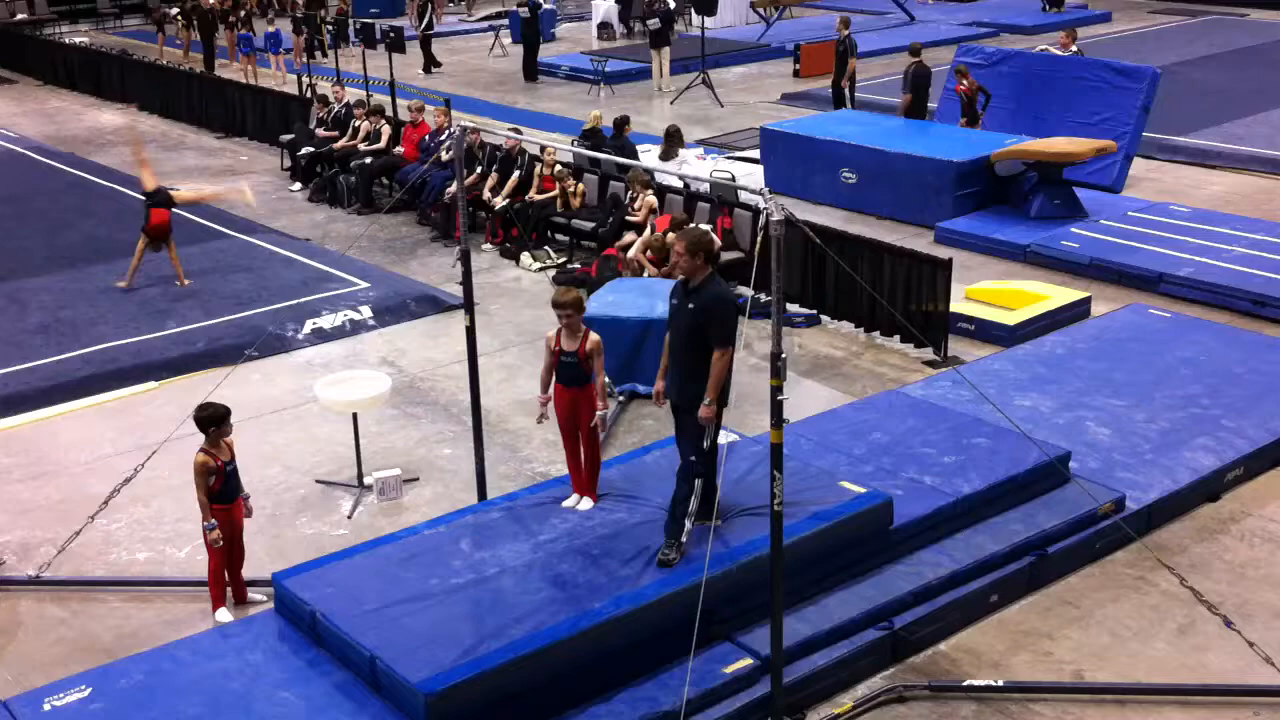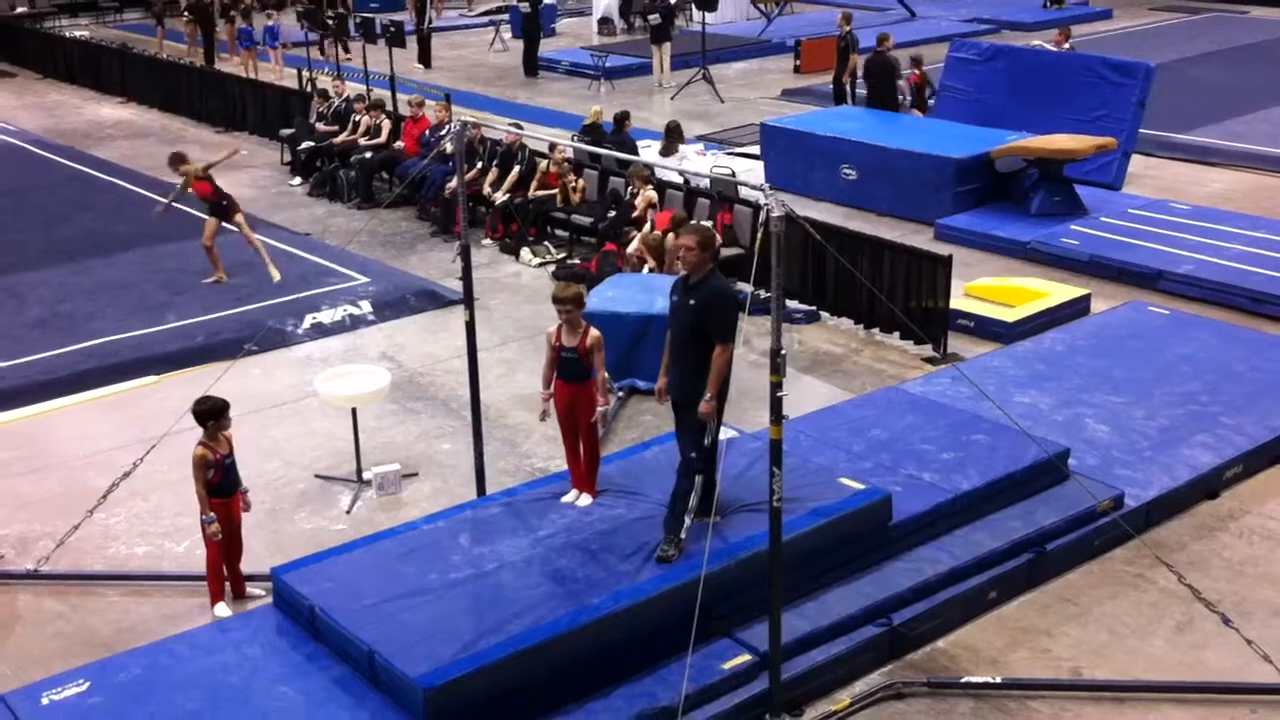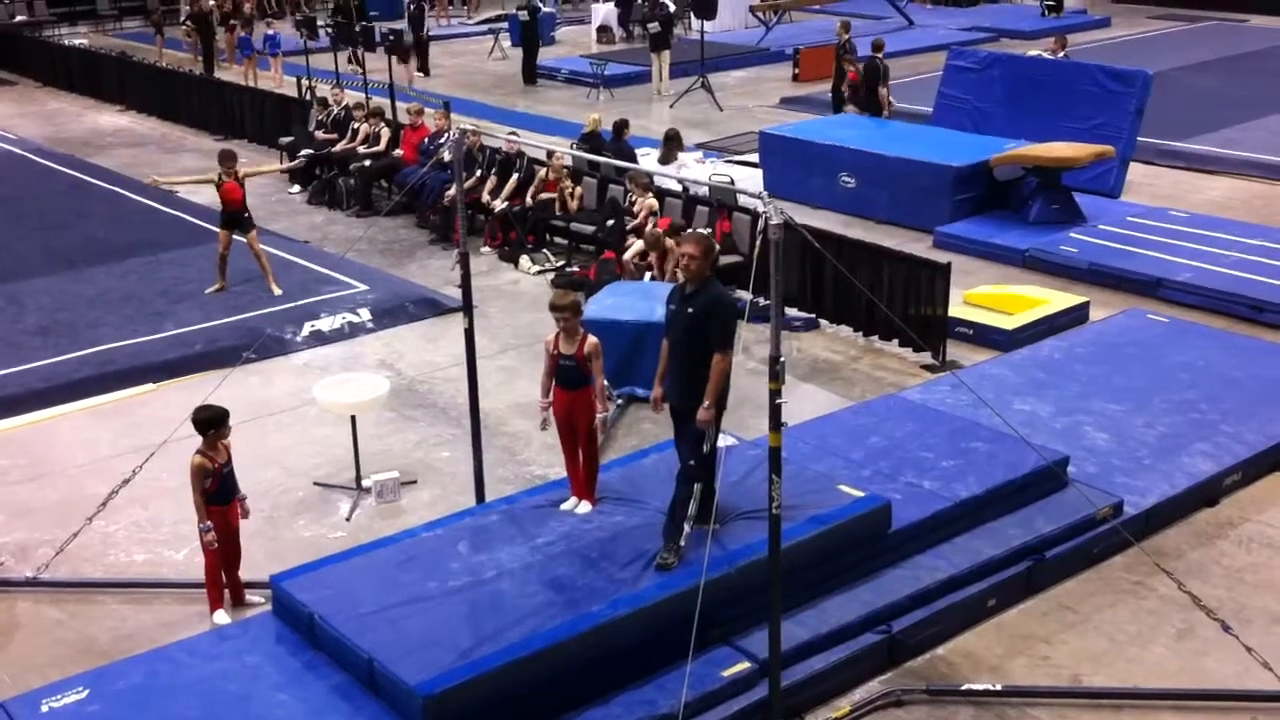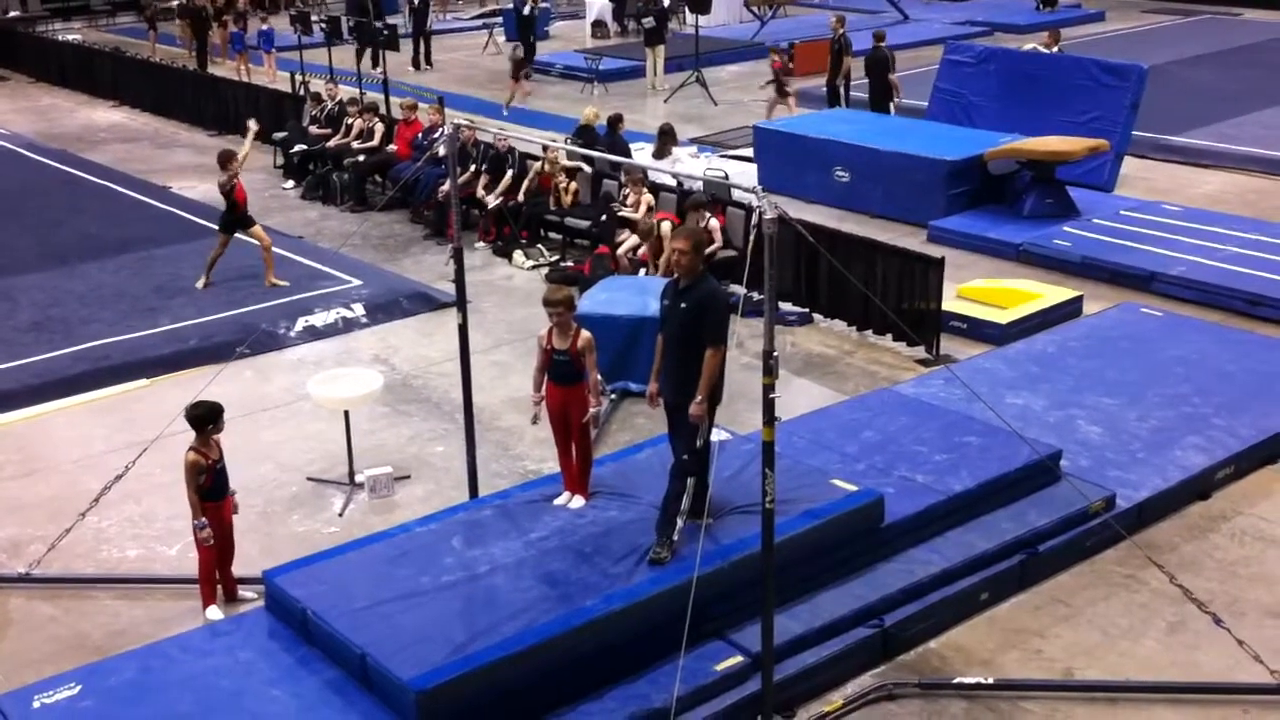
dt=0.7s
person 1, frame 1
left shoulder: (719, 298)
right shoulder: (679, 289)
left elbow: (723, 353)
left wrist: (710, 401)
right wrist: (661, 376)
left hip: (702, 396)
right hip: (680, 390)
left knee: (692, 465)
right knee: (696, 456)
left ankle: (675, 537)
right ankle: (705, 511)
person 1, frame 2
left shoulder: (720, 293)
right shoulder: (680, 285)
left elbow: (723, 348)
left wrist: (710, 396)
right wrist: (664, 374)
left hip: (703, 392)
right hip: (681, 387)
left knee: (692, 460)
right knee: (695, 452)
left ankle: (674, 533)
right ankle: (705, 506)
person 1, frame 3
left shoulder: (719, 300)
right shoulder: (676, 293)
left elbow: (722, 355)
left wrist: (709, 404)
right wrist: (659, 383)
left hip: (702, 399)
right hip: (679, 393)
left knee: (690, 469)
right knee: (695, 460)
left ankle: (673, 540)
right ankle: (704, 513)
person 1, frame 4
left shoulder: (712, 295)
right shoulder: (670, 288)
left elbow: (715, 350)
left wrist: (701, 399)
right wrist: (655, 379)
left hip: (696, 394)
right hip: (673, 388)
left knee: (685, 463)
right knee: (690, 454)
left ankle: (666, 534)
right ankle: (697, 508)
person 2, frame 1
left shoulder: (593, 341)
right shoulder: (552, 338)
left elbow: (600, 376)
right elbow: (547, 371)
left wrist: (601, 408)
right wrist: (543, 402)
left hip: (585, 396)
right hip: (563, 396)
left knee: (590, 446)
right knee: (570, 445)
left ankle: (590, 493)
right ankle: (577, 490)
person 2, frame 2
left shoulder: (593, 336)
right shoulder: (552, 334)
left elbow: (600, 372)
right elbow: (549, 367)
left wrist: (602, 404)
right wrist: (545, 398)
left hip: (585, 392)
right hip: (562, 392)
left knee: (589, 442)
right knee: (569, 441)
left ankle: (589, 489)
right ankle: (576, 486)
person 2, frame 3
left shoulder: (590, 344)
right shoulder: (551, 342)
left elbow: (598, 379)
right elbow: (547, 375)
left wrist: (601, 411)
right wrist: (544, 407)
left hip: (584, 399)
right hip: (561, 399)
left knee: (588, 449)
right knee: (568, 449)
left ankle: (588, 496)
right ankle: (575, 493)
person 2, frame 4
left shoulder: (584, 338)
right shoulder: (544, 336)
left elbow: (592, 373)
right elbow: (540, 370)
left wrist: (595, 405)
right wrist: (536, 401)
left hip: (577, 394)
right hip: (554, 394)
left knee: (581, 444)
right knee: (562, 444)
left ankle: (581, 491)
right ankle: (568, 488)
person 3, frame 1
left shoulder: (228, 444)
right shoulder: (203, 460)
right elbow: (202, 495)
left wrist: (245, 498)
right wrist: (210, 526)
left hip: (235, 507)
right hip: (218, 513)
left knee: (237, 554)
right knee: (218, 560)
left ankle: (241, 594)
right ankle: (219, 605)
person 3, frame 2
left shoulder: (227, 437)
right shoulder: (202, 453)
right elbow: (200, 488)
left wrist: (243, 492)
right wrist: (209, 519)
left hip: (233, 501)
right hip: (216, 506)
left knee: (235, 548)
right knee: (217, 554)
left ankle: (239, 589)
right ankle: (218, 600)
person 3, frame 3
left shoulder: (225, 445)
right shoulder: (200, 462)
right elbow: (197, 496)
left wrist: (241, 499)
right wrist: (205, 527)
left hip: (230, 508)
right hip: (213, 514)
left knee: (233, 556)
right knee: (215, 562)
left ankle: (238, 596)
right ankle: (217, 607)
person 3, frame 4
left shoulder: (216, 441)
right shoulder: (193, 458)
right elbow: (192, 493)
left wrist: (231, 495)
right wrist: (200, 524)
left hip: (223, 504)
right hip: (208, 511)
left knee: (227, 551)
right knee: (209, 558)
left ankle: (231, 591)
right ankle: (210, 603)
